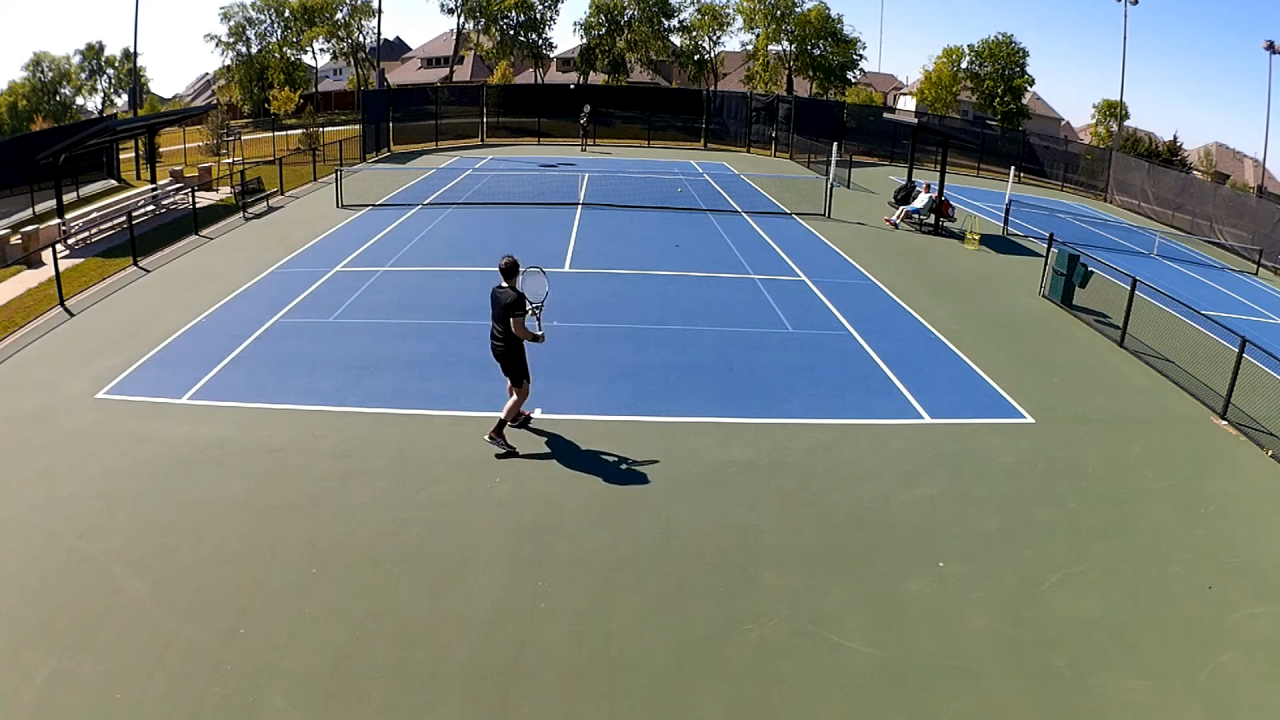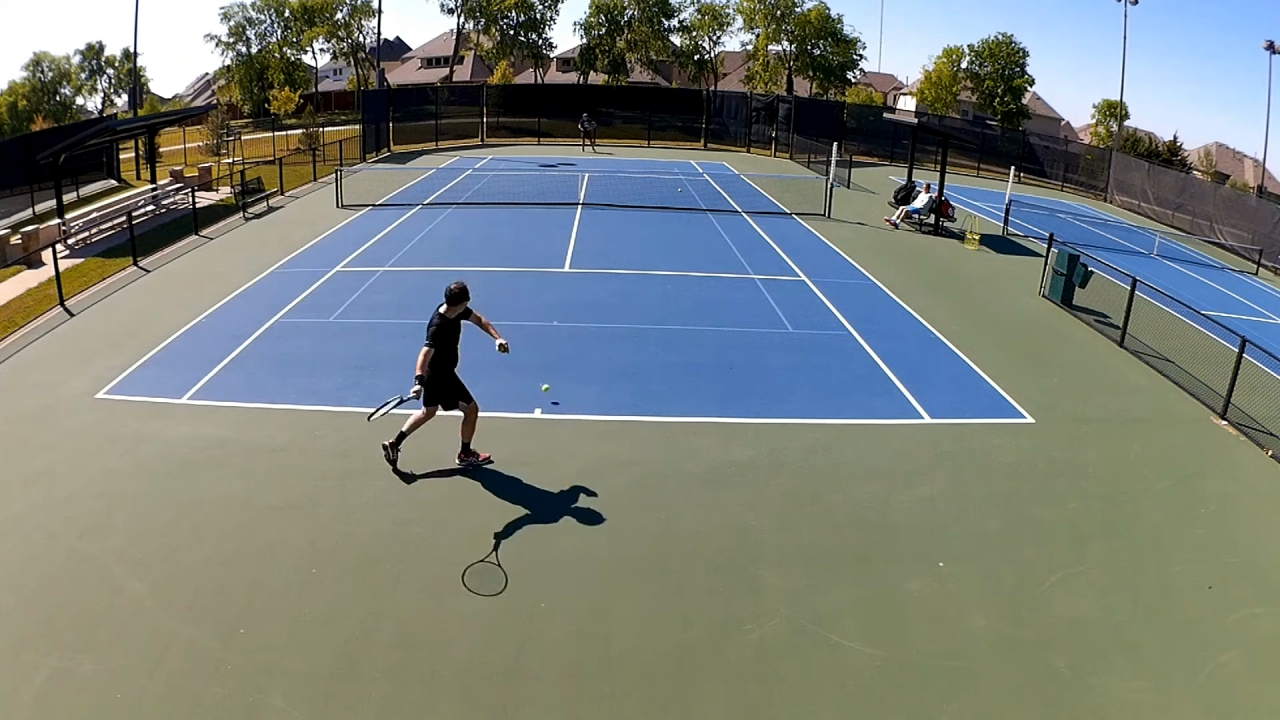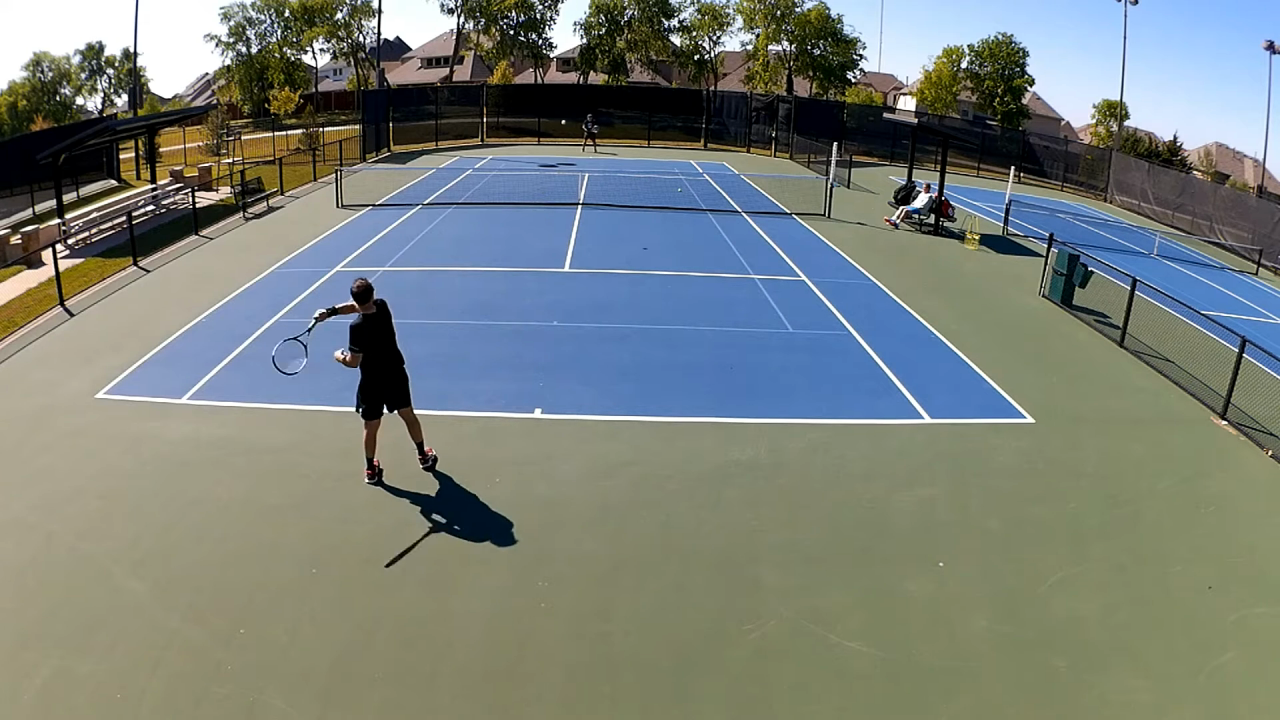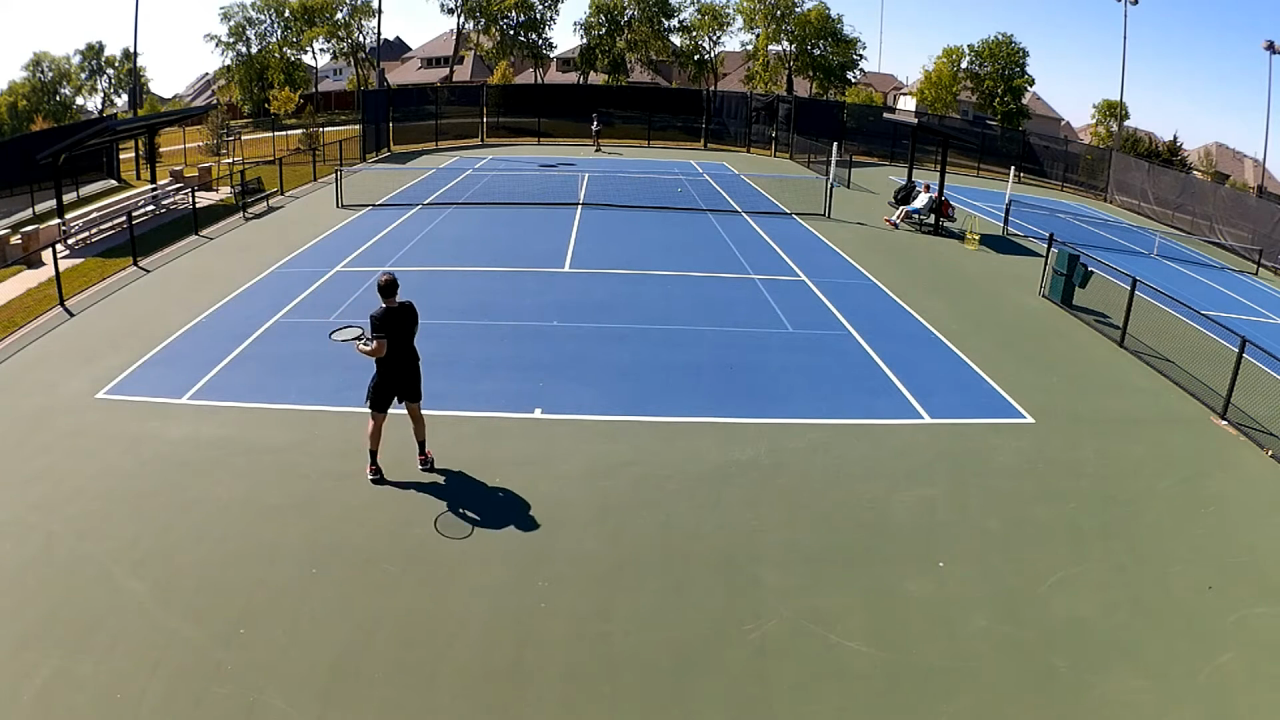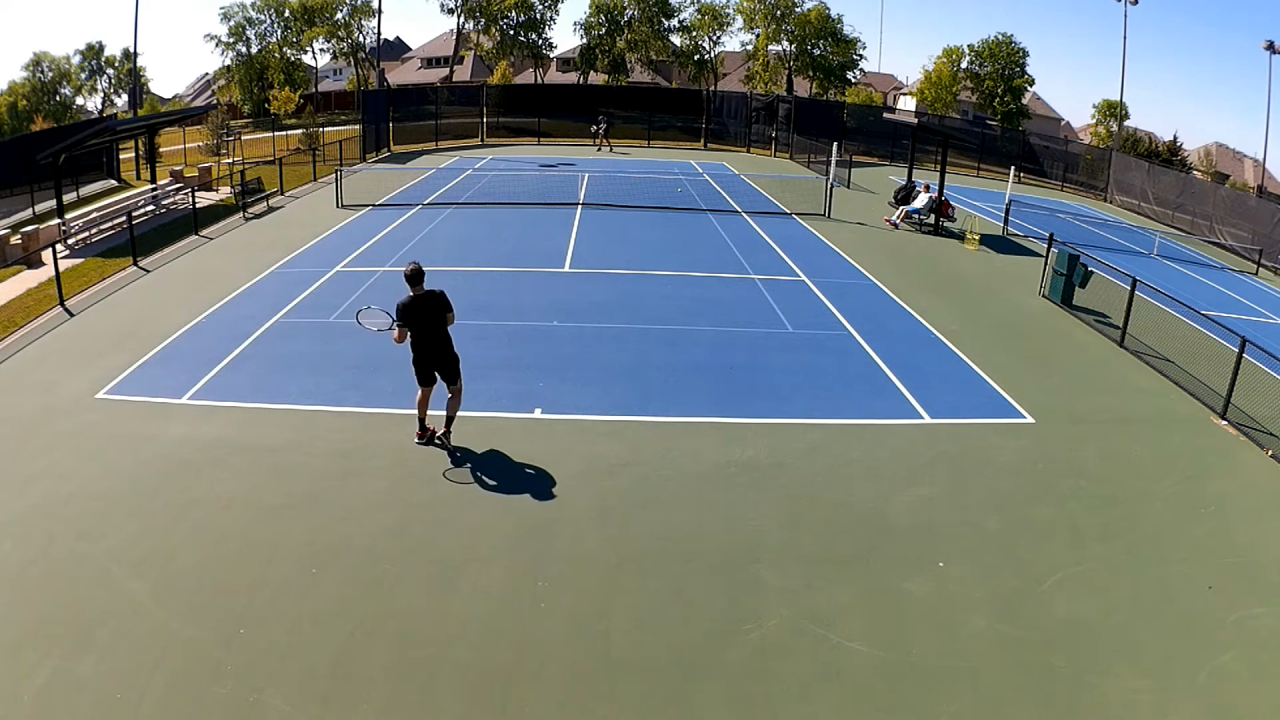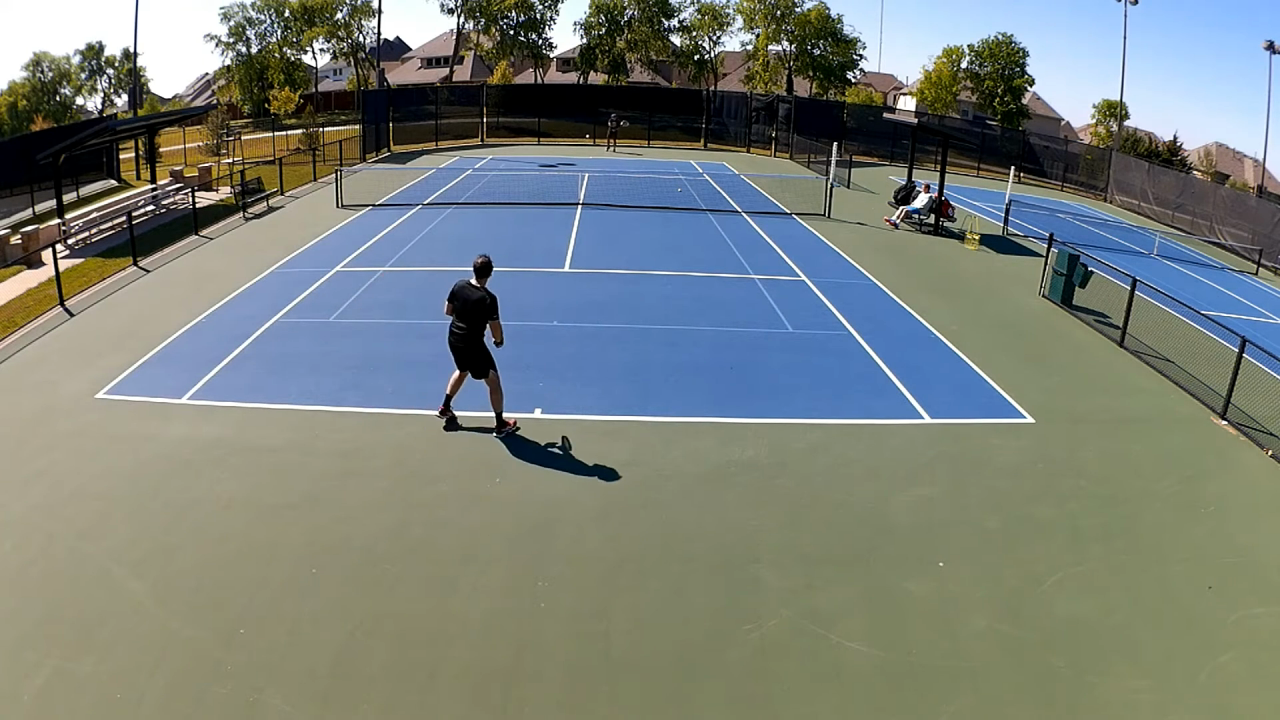
dt=0.7s
person 1, frame 1
left shoulder: (496, 291)
right shoulder: (516, 297)
right elbow: (517, 329)
left wrist: (526, 309)
right wrist: (536, 337)
left hip: (497, 345)
right hip: (510, 349)
left knee: (513, 380)
right knee: (521, 392)
left ankle: (515, 416)
right ankle: (496, 431)
person 1, frame 2
left shoulder: (456, 310)
right shoulder: (439, 326)
left elbow: (478, 319)
right elbow: (424, 356)
left wrist: (497, 338)
right wrist: (419, 381)
left hip: (435, 373)
right hip: (441, 376)
left knee: (427, 411)
right knee: (471, 410)
left ankle: (394, 444)
right ankle: (466, 454)
person 1, frame 3
left shoulder: (357, 327)
right shoulder: (382, 305)
left elbow: (353, 362)
right elbow: (356, 307)
left wrist: (340, 356)
right wrist: (330, 311)
left hip: (373, 381)
right hip: (397, 374)
left knee: (371, 427)
right knee: (409, 416)
left ankle: (371, 470)
right ankle: (425, 457)
person 1, frame 4
left shoulder: (378, 316)
right shoulder: (409, 308)
left elbow: (379, 351)
left wrist: (362, 348)
left hip: (387, 374)
right hip: (411, 369)
left knee: (376, 419)
right knee: (415, 412)
left ankle: (373, 466)
right ankle: (423, 457)
person 1, frame 5
left shoulder: (403, 305)
right shoulder: (439, 296)
left elbow: (399, 338)
right elbow: (450, 320)
left wrist: (399, 332)
left hip: (421, 356)
right hip: (445, 353)
left knee: (425, 391)
right knee: (455, 391)
left ankle: (422, 431)
right ankle: (446, 430)
person 1, frame 6
left shoulder: (459, 286)
right shoulder: (489, 298)
left elbow: (448, 311)
right elbow: (496, 329)
right wrist: (499, 341)
left hip: (454, 340)
right hip: (473, 345)
left knee: (462, 371)
right knee: (494, 383)
left ankle: (445, 408)
right ankle: (500, 424)
